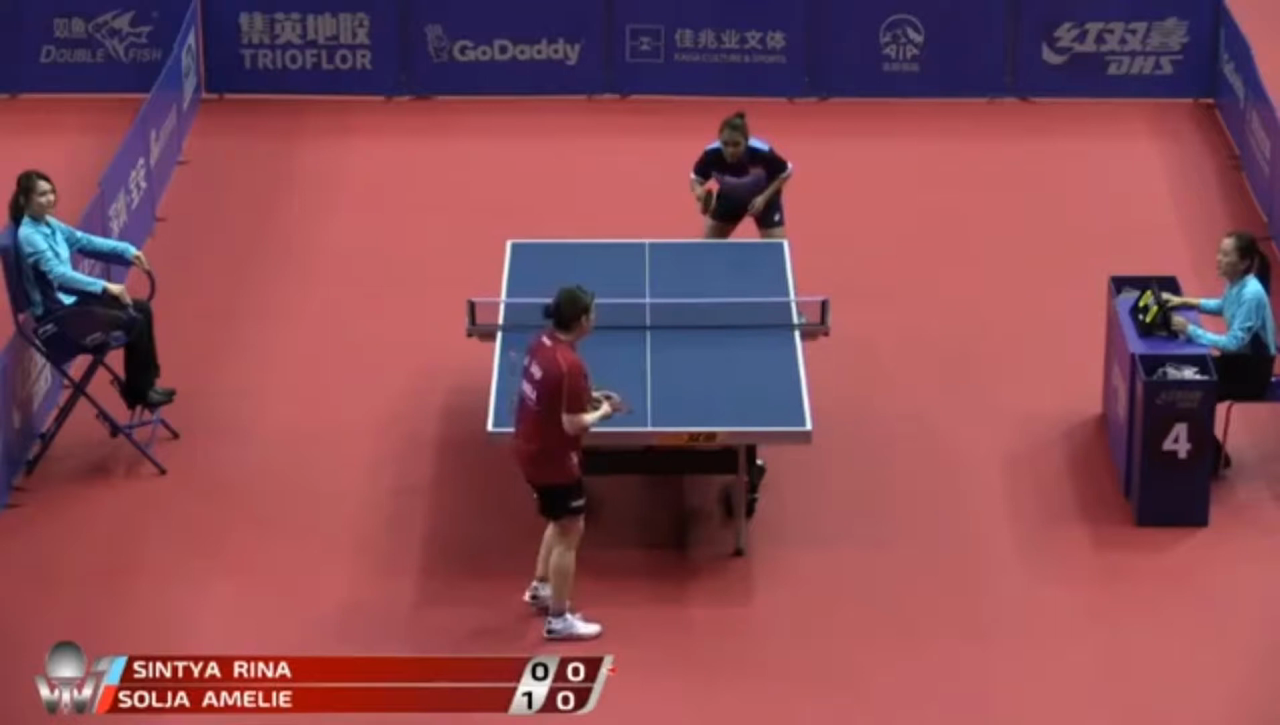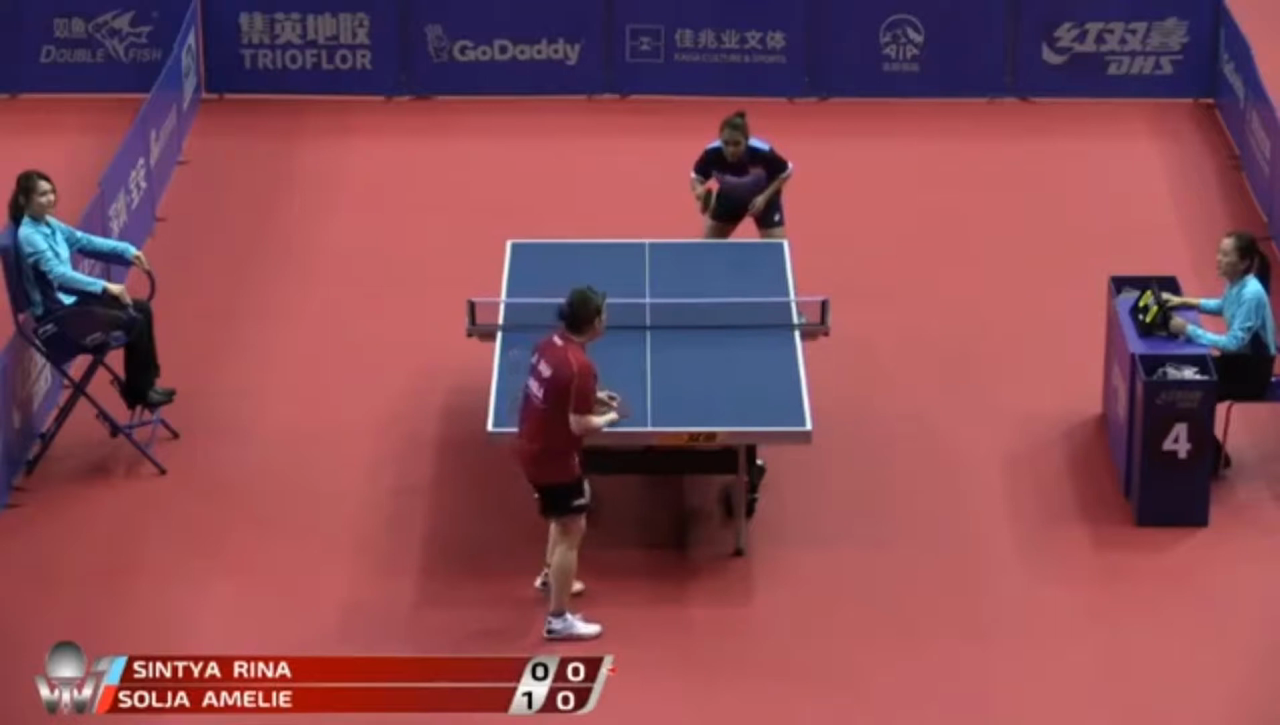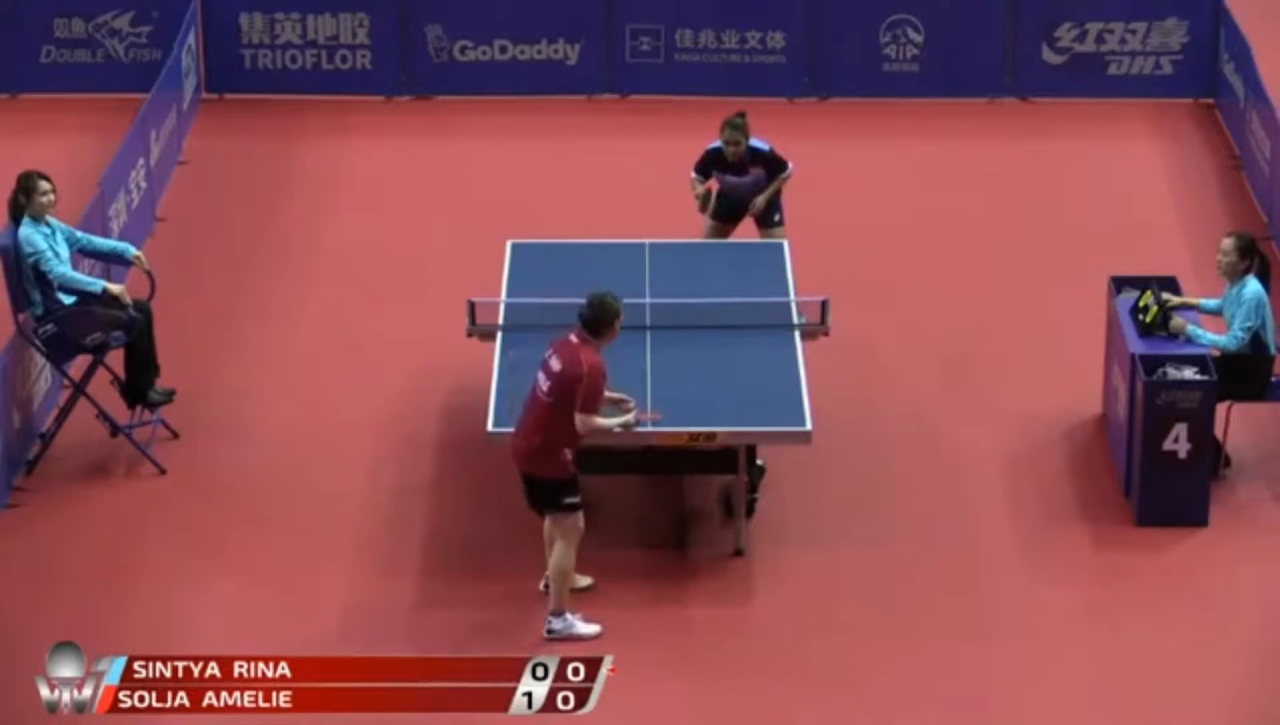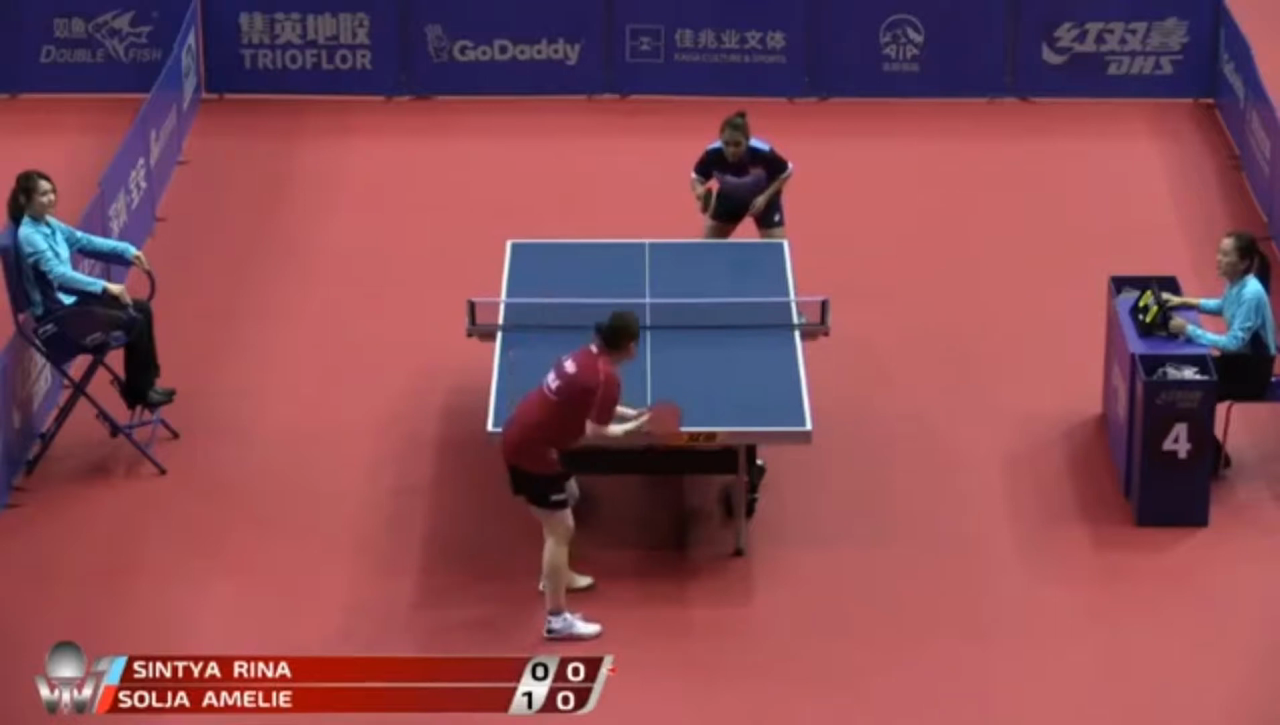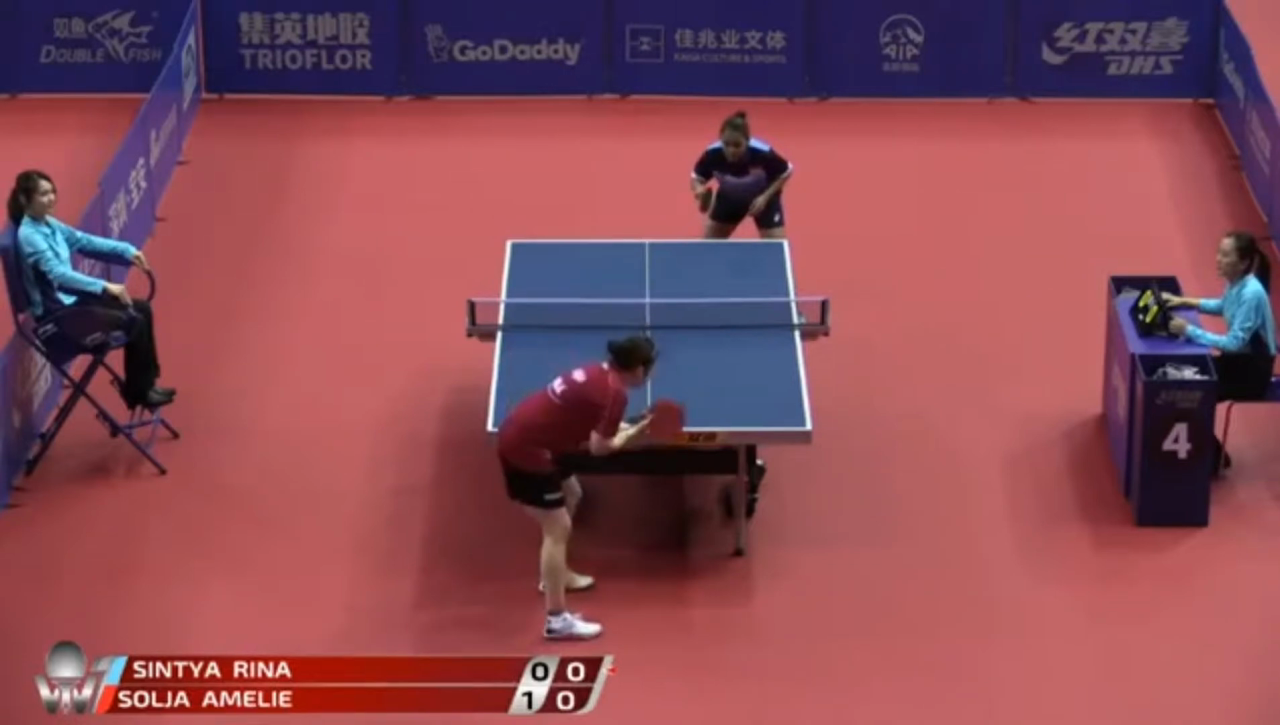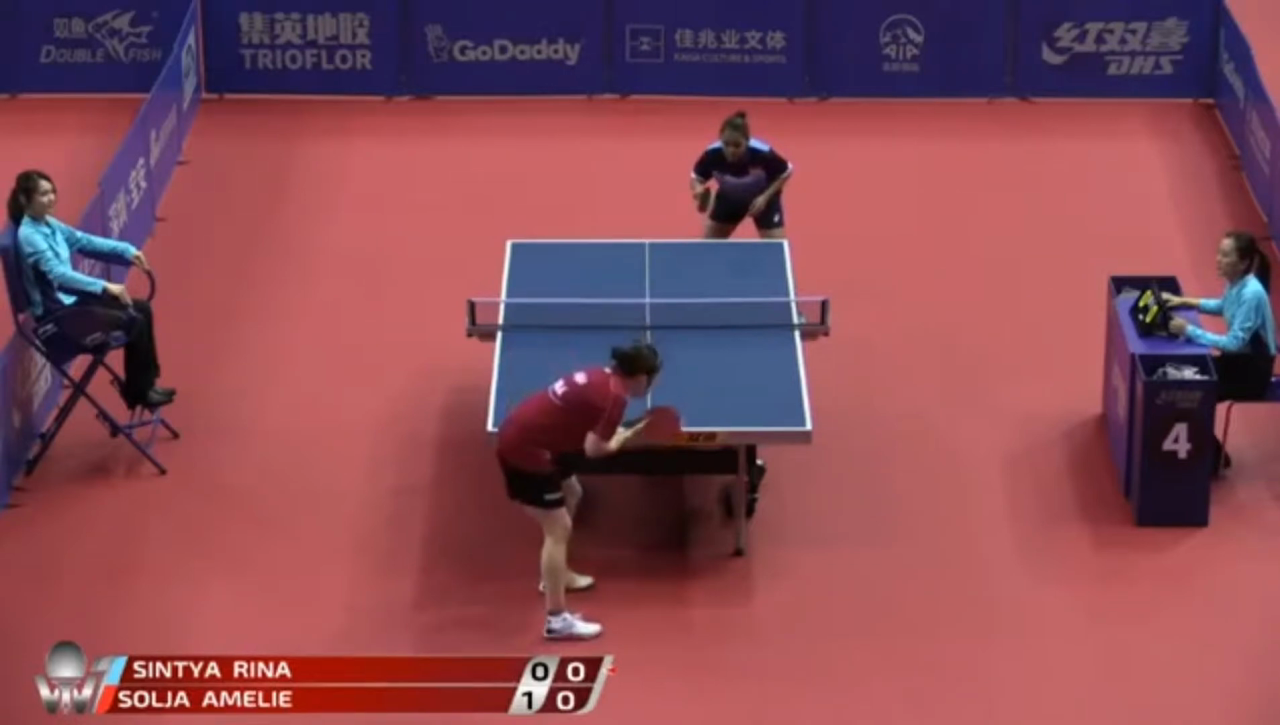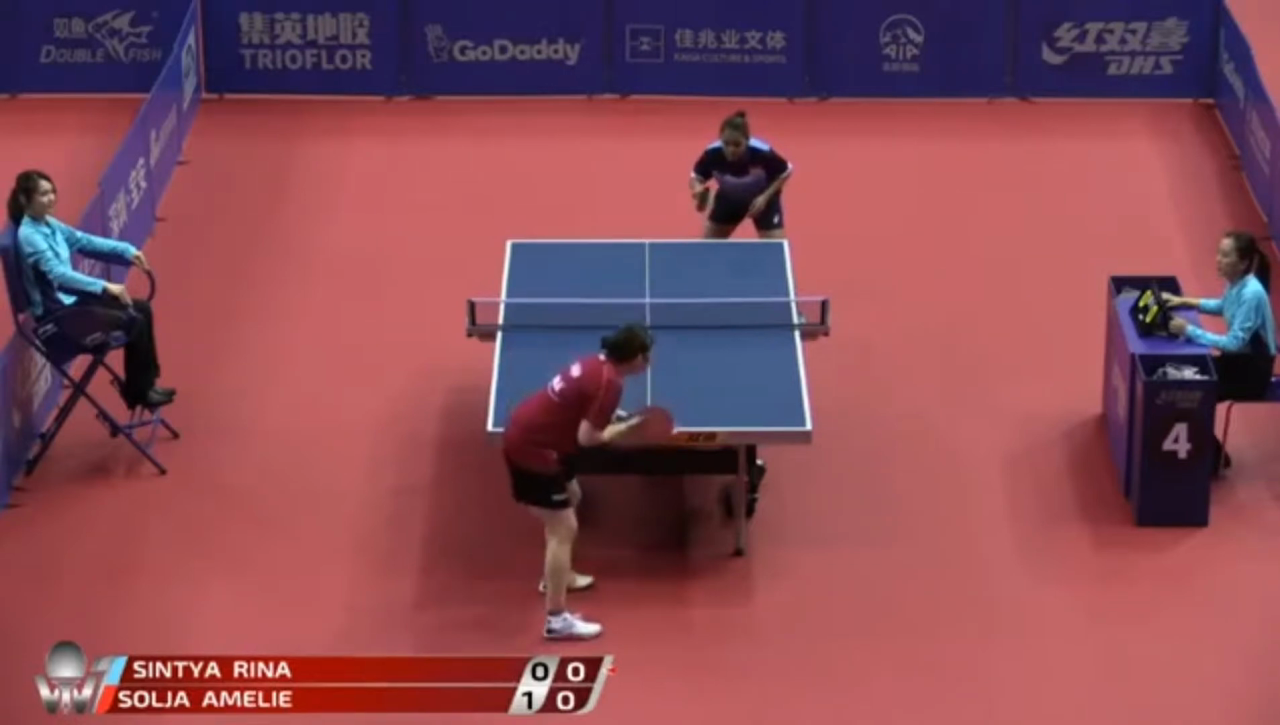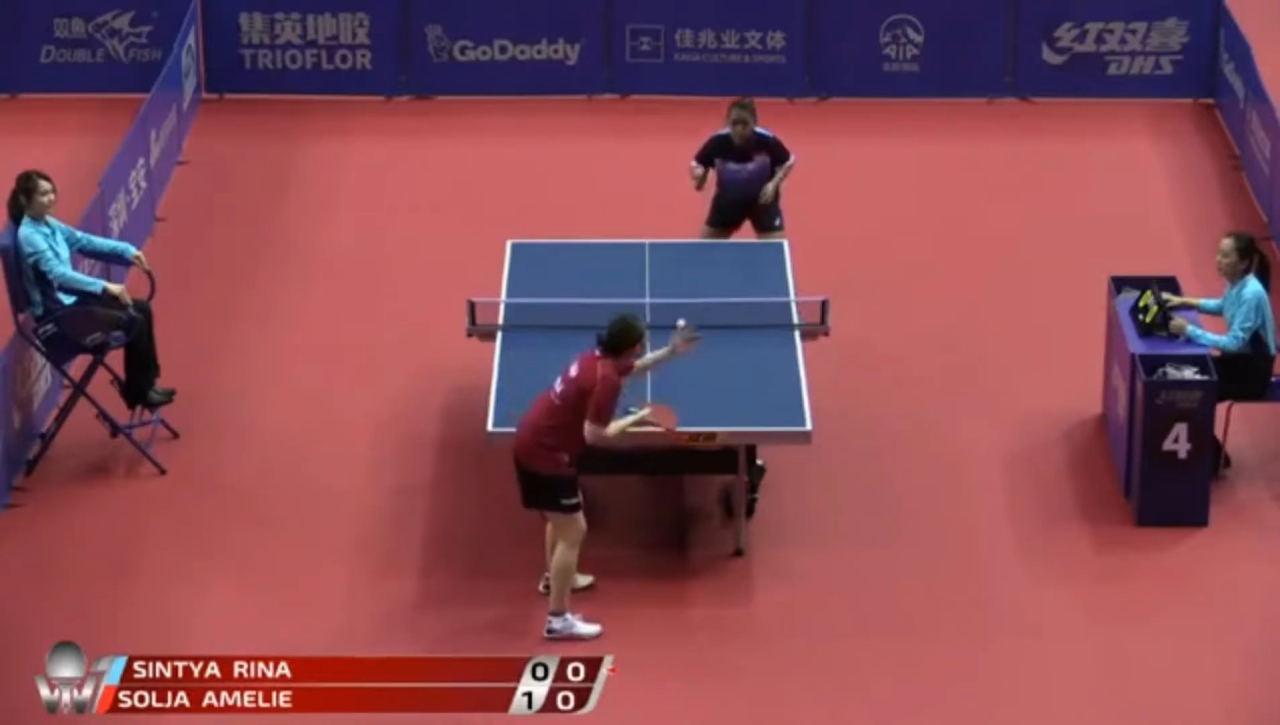
dt=0.2s
person 1, frame 1
left shoulder: (540, 344)
right shoulder: (570, 365)
right elbow: (572, 425)
left wrist: (587, 396)
right wrist: (604, 410)
left hip: (532, 449)
right hip: (553, 459)
left knee: (562, 521)
right knee: (570, 534)
left ankle: (541, 586)
right ankle: (559, 620)
person 1, frame 2
left shoulder: (549, 344)
right shoulder: (580, 365)
right elbow: (580, 425)
left wrist: (593, 397)
right wrist: (609, 418)
left hip: (534, 446)
right hip: (554, 457)
left knee: (581, 494)
right knee: (572, 532)
left ankle: (551, 575)
right ankle: (558, 620)
person 1, frame 3
left shoulder: (566, 343)
right shoulder: (592, 365)
right elbow: (585, 425)
left wrist: (610, 398)
right wrist: (622, 422)
left hip: (531, 442)
right hip: (547, 453)
left knee: (557, 516)
right knee: (570, 530)
left ankle: (556, 576)
right ankle: (558, 620)
person 1, frame 4
left shoulder: (587, 356)
right shoulder: (607, 377)
right elbow: (595, 433)
left wrist: (629, 414)
right wrist: (634, 425)
left hip: (522, 435)
right hip: (531, 450)
left knee: (568, 497)
right knee: (560, 529)
left ankle: (555, 575)
right ankle: (557, 619)
person 1, frame 5
left shoulder: (598, 373)
right shoulder: (614, 393)
right elbow: (600, 446)
left wrist: (631, 428)
right wrist: (635, 431)
left hip: (520, 435)
right hip: (525, 449)
left knee: (570, 495)
right knee: (558, 529)
left ankle: (556, 575)
right ankle: (557, 620)
person 1, frame 6
left shoulder: (602, 377)
right shoulder: (615, 396)
right elbow: (594, 449)
left wrist: (626, 431)
right wrist: (631, 434)
left hip: (521, 433)
right hip: (525, 448)
left knee: (571, 495)
right knee: (558, 529)
left ankle: (557, 577)
right ankle: (557, 620)
person 1, frame 7
left shoulder: (599, 364)
right shoulder: (604, 386)
right elbow: (587, 437)
left wrist: (625, 418)
right wrist: (627, 427)
left hip: (528, 438)
right hip: (533, 451)
left knee: (572, 497)
right knee: (565, 528)
left ankle: (557, 576)
right ankle: (557, 619)
person 1, frame 8
left shoulder: (598, 357)
right shoulder: (605, 378)
left elbow: (631, 365)
right elbow: (595, 435)
left wrist: (671, 350)
right wrist: (635, 419)
left hip: (535, 440)
right hip: (545, 453)
left knee: (561, 517)
right knee: (572, 532)
left ankle: (555, 577)
right ankle: (558, 620)
person 2, frame 1
left shoulder: (1251, 294)
right shoulder: (1236, 283)
left elbow: (1233, 343)
right elbow: (1222, 306)
left wrist: (1190, 330)
right wrist: (1185, 301)
left hip: (1254, 369)
right hip: (1239, 358)
left ankle: (1215, 456)
person 2, frame 2
left shoulder: (1251, 294)
right shoulder: (1236, 283)
left elbow: (1233, 343)
right elbow: (1222, 306)
left wrist: (1189, 330)
right wrist: (1184, 301)
left hip: (1254, 369)
right hip: (1239, 358)
left ankle: (1215, 456)
person 2, frame 3
left shoulder: (1251, 294)
right shoulder: (1236, 283)
left elbow: (1233, 343)
right elbow: (1222, 306)
left wrist: (1189, 330)
right wrist: (1184, 301)
left hip: (1254, 369)
right hip: (1239, 358)
left ankle: (1215, 456)
person 2, frame 4
left shoulder: (1251, 294)
right shoulder: (1236, 283)
left elbow: (1233, 343)
right elbow: (1222, 306)
left wrist: (1189, 330)
right wrist: (1185, 301)
left hip: (1254, 369)
right hip: (1239, 357)
left ankle: (1215, 456)
person 2, frame 5
left shoulder: (1251, 293)
right shoulder: (1236, 283)
left elbow: (1233, 343)
right elbow: (1222, 306)
left wrist: (1189, 330)
right wrist: (1184, 301)
left hip: (1254, 369)
right hip: (1240, 357)
left ankle: (1215, 456)
person 2, frame 6
left shoulder: (1251, 294)
right shoulder: (1236, 283)
left elbow: (1233, 343)
right elbow: (1222, 306)
left wrist: (1189, 330)
right wrist: (1184, 301)
left hip: (1254, 369)
right hip: (1240, 358)
left ankle: (1215, 456)
person 2, frame 7
left shoulder: (1251, 294)
right shoulder: (1237, 283)
left elbow: (1233, 343)
right elbow: (1222, 306)
left wrist: (1189, 330)
right wrist: (1184, 301)
left hip: (1255, 369)
right hip: (1240, 358)
left ankle: (1215, 456)
person 2, frame 8
left shoulder: (1251, 294)
right shoulder: (1236, 283)
left elbow: (1233, 343)
right elbow: (1222, 306)
left wrist: (1189, 330)
right wrist: (1184, 301)
left hip: (1255, 369)
right hip: (1240, 358)
left ankle: (1215, 456)
person 3, frame 1
left shoulder: (49, 223)
right shoulder: (28, 236)
left elbow: (85, 240)
right elbow: (58, 274)
left wrist: (127, 250)
right wrist: (104, 286)
left hip: (72, 296)
right hip: (56, 310)
left knee: (142, 309)
right knee: (134, 322)
left ankle: (145, 382)
right ankle: (138, 391)
person 3, frame 2
left shoulder: (49, 223)
right shoulder: (28, 235)
left elbow: (85, 240)
right elbow: (58, 274)
left wrist: (126, 250)
right wrist: (104, 286)
left hip: (72, 296)
right hip: (56, 310)
left knee: (142, 309)
right knee: (134, 322)
left ankle: (146, 382)
right ankle: (138, 392)
person 3, frame 3
left shoulder: (49, 223)
right shoulder: (28, 236)
left elbow: (84, 240)
right elbow: (58, 273)
left wrist: (126, 250)
right wrist: (104, 286)
left hip: (71, 296)
right hip: (56, 310)
left knee: (142, 309)
right knee: (134, 323)
left ankle: (145, 383)
right ankle: (138, 392)
person 3, frame 4
left shoulder: (48, 223)
right shoulder: (28, 235)
left elbow: (85, 240)
right elbow: (58, 274)
left wrist: (126, 250)
right wrist: (104, 286)
left hip: (72, 296)
right hip: (56, 310)
left knee: (142, 309)
right knee: (134, 322)
left ankle: (145, 382)
right ankle: (138, 391)
person 3, frame 5
left shoulder: (48, 223)
right shoulder: (28, 235)
left elbow: (84, 240)
right elbow: (58, 274)
left wrist: (126, 250)
right wrist: (104, 286)
left hip: (72, 296)
right hip: (56, 310)
left knee: (142, 309)
right knee: (134, 322)
left ankle: (145, 382)
right ankle: (138, 392)
person 3, frame 6
left shoulder: (48, 223)
right shoulder: (28, 235)
left elbow: (84, 240)
right elbow: (58, 274)
left wrist: (126, 250)
right wrist: (105, 286)
left hip: (71, 296)
right hip: (56, 310)
left knee: (142, 309)
right knee: (134, 323)
left ankle: (146, 382)
right ankle: (138, 392)
person 3, frame 7
left shoulder: (48, 223)
right shoulder: (28, 236)
left elbow: (84, 241)
right elbow: (58, 274)
left wrist: (126, 250)
right wrist: (104, 286)
left hip: (71, 296)
right hip: (56, 310)
left knee: (142, 309)
right knee: (134, 323)
left ankle: (146, 382)
right ankle: (138, 392)
person 3, frame 8
left shoulder: (48, 223)
right shoulder: (28, 235)
left elbow: (84, 240)
right elbow: (58, 274)
left wrist: (126, 250)
right wrist: (104, 286)
left hip: (71, 296)
right hip: (56, 310)
left knee: (142, 309)
right knee: (134, 322)
left ankle: (145, 382)
right ankle: (138, 392)
